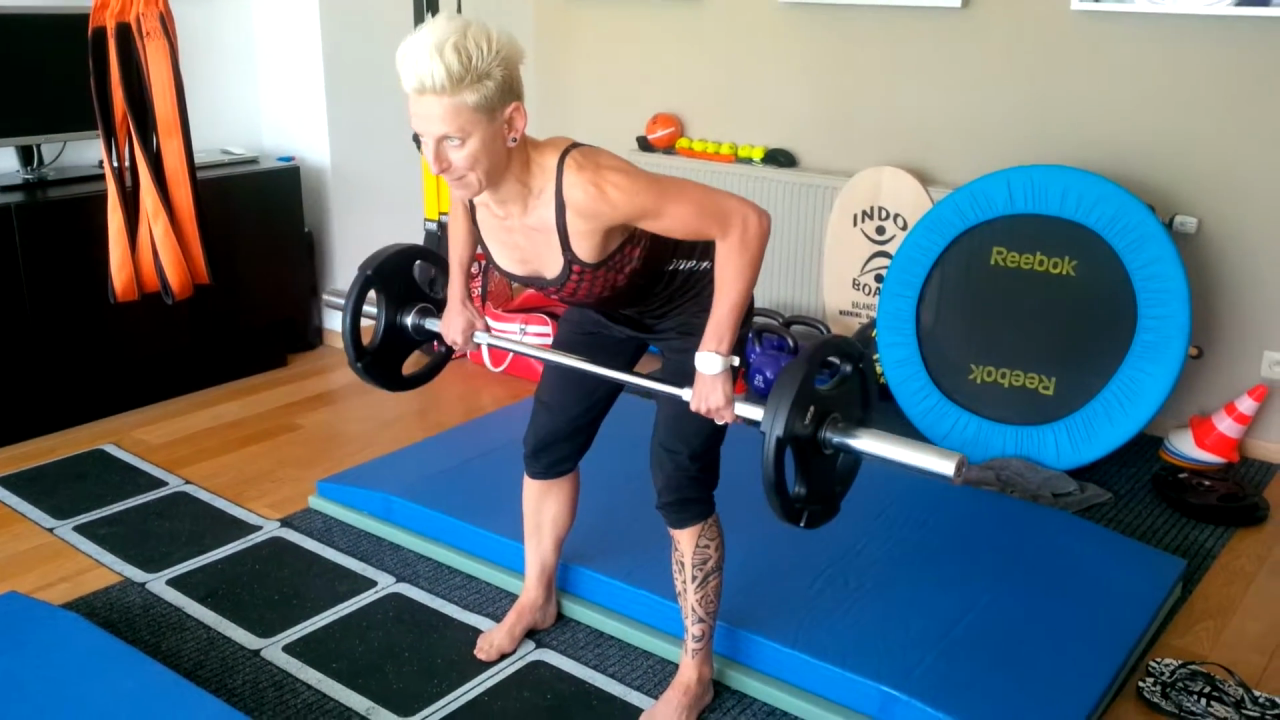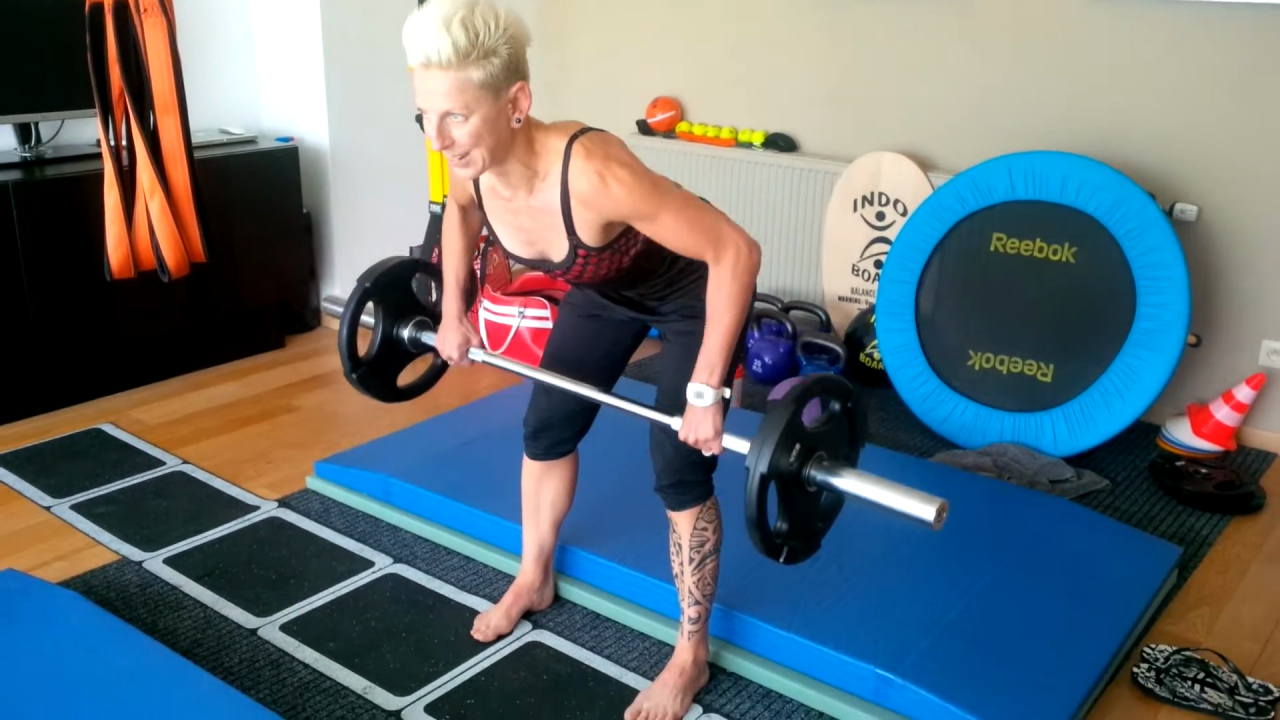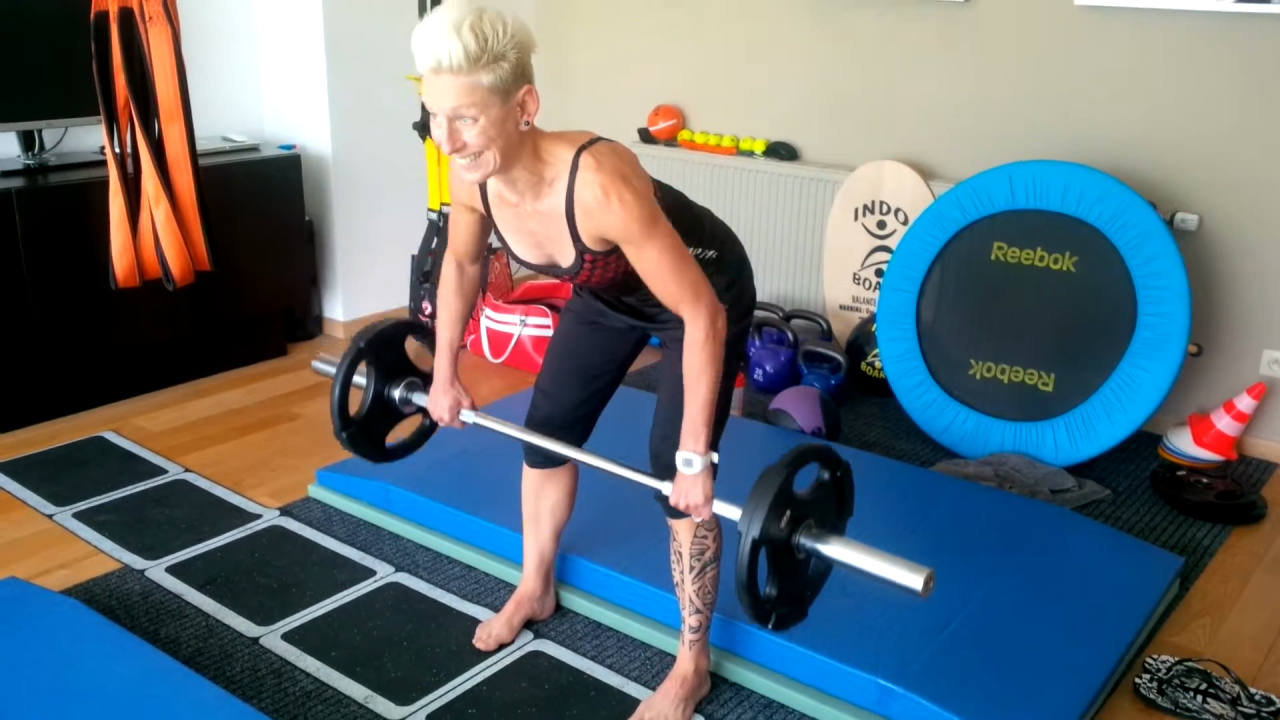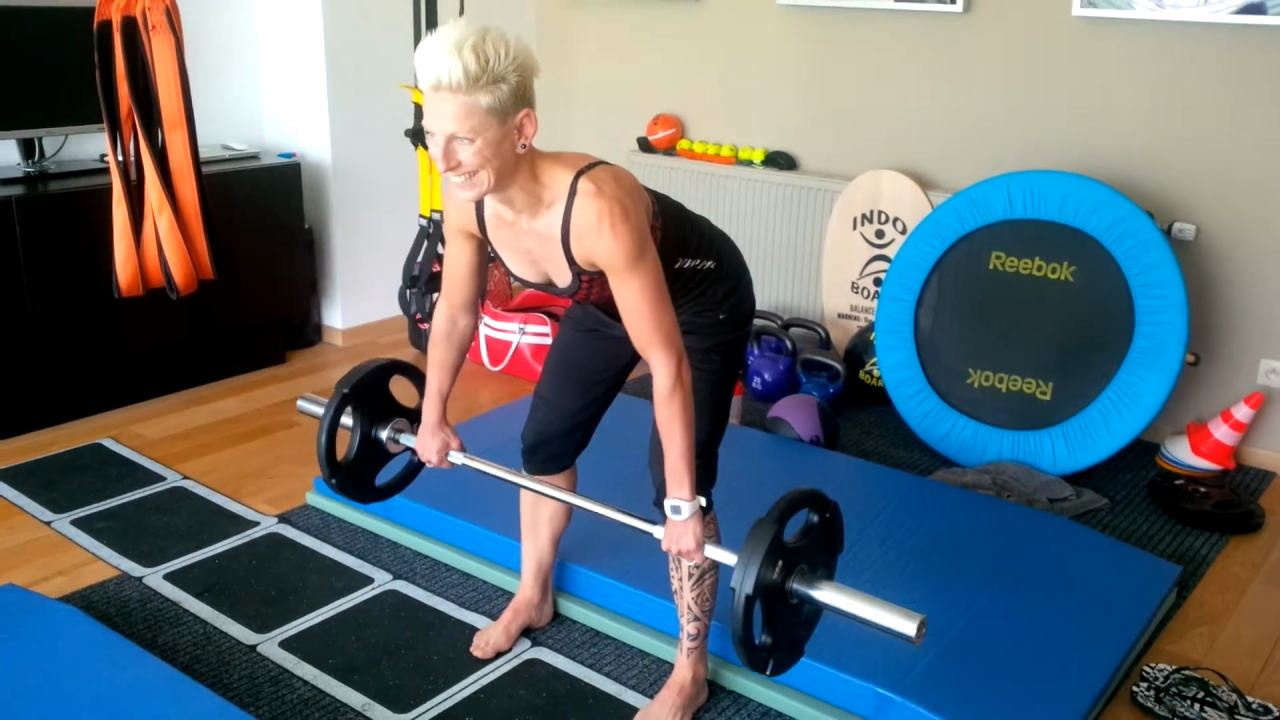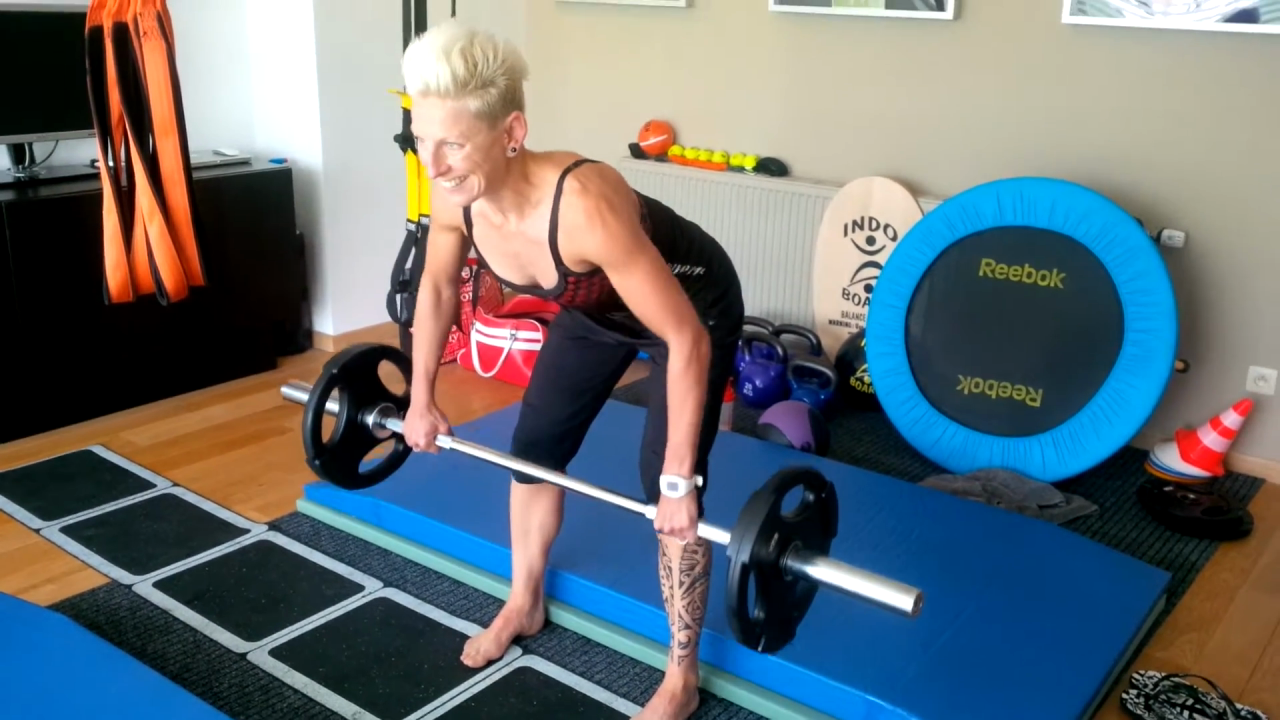
dt=0.4s
person 1, frame 1
left shoulder: (588, 185)
right shoulder: (470, 177)
left elbow: (745, 222)
left wrist: (713, 361)
right wrist: (457, 297)
left hip: (691, 301)
right hip: (603, 305)
left knee: (678, 483)
right knee: (546, 446)
right ankle: (536, 599)
person 1, frame 2
left shoulder: (593, 172)
right shoulder: (469, 166)
left elbow: (735, 251)
left wrist: (705, 391)
right wrist: (453, 311)
left hip: (691, 288)
right hip: (605, 285)
left knee: (678, 466)
right knee: (546, 427)
left ankle: (691, 655)
right ankle: (533, 580)
person 1, frame 3
left shoulder: (600, 184)
right shoulder: (473, 176)
left elbow: (703, 315)
right elbow: (461, 264)
left wrist: (695, 459)
right wrist: (444, 373)
left hip: (702, 289)
right hip: (609, 290)
left knee: (675, 479)
right knee: (546, 433)
right ankle: (535, 589)
person 1, frame 4
left shoulder: (597, 209)
right shoulder: (467, 199)
left elbow: (666, 364)
right elbow: (456, 312)
left wrist: (682, 504)
right wrist: (432, 417)
left hip: (701, 300)
right hip: (606, 297)
left knee: (677, 484)
right knee: (543, 443)
right ankle: (533, 597)
person 1, frame 5
left shoulder: (584, 206)
right shoulder: (455, 197)
left elbow: (684, 340)
right elbow: (437, 289)
left wrist: (678, 481)
right wrist: (421, 397)
left hip: (692, 301)
right hip: (597, 303)
left knee: (666, 490)
right knee: (534, 448)
right ankle: (524, 604)
